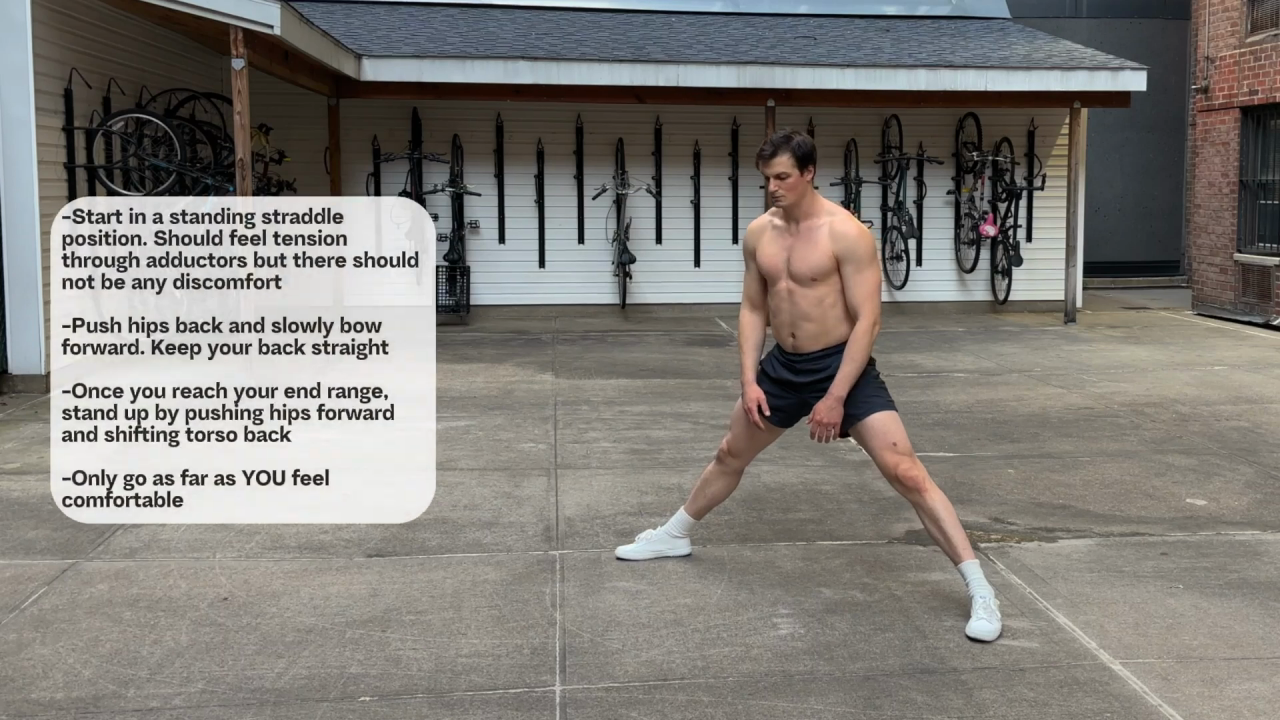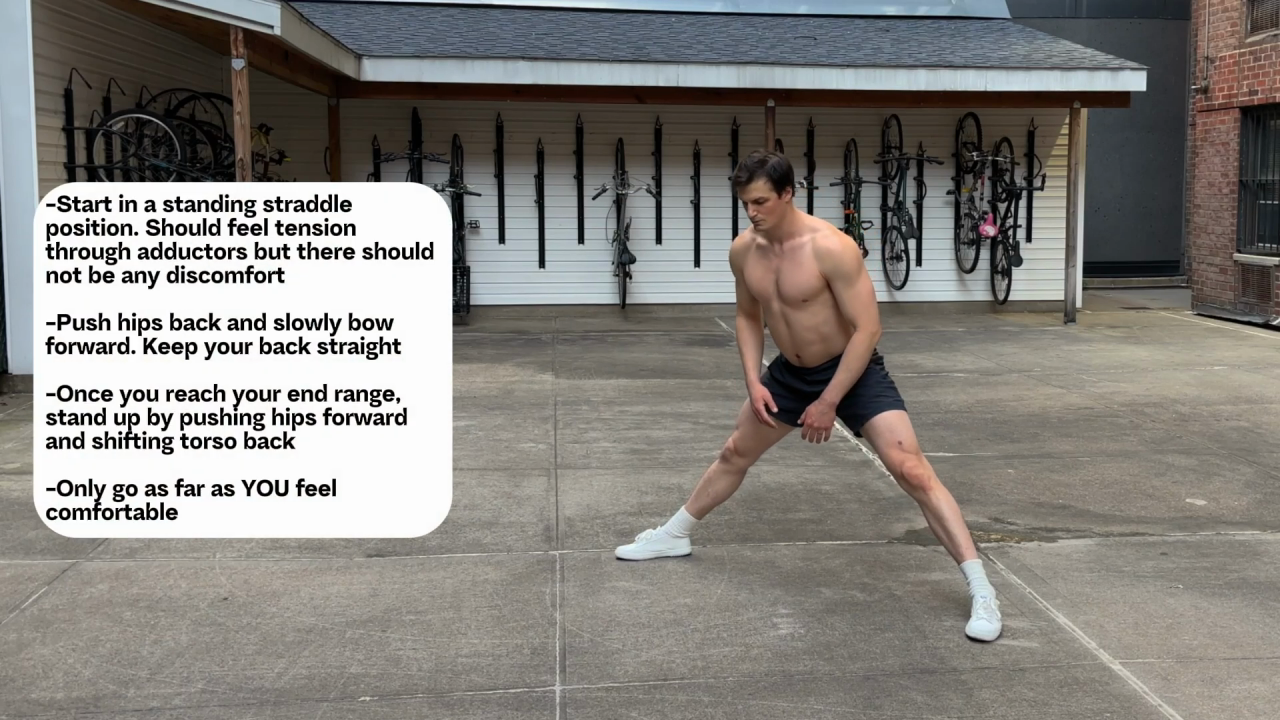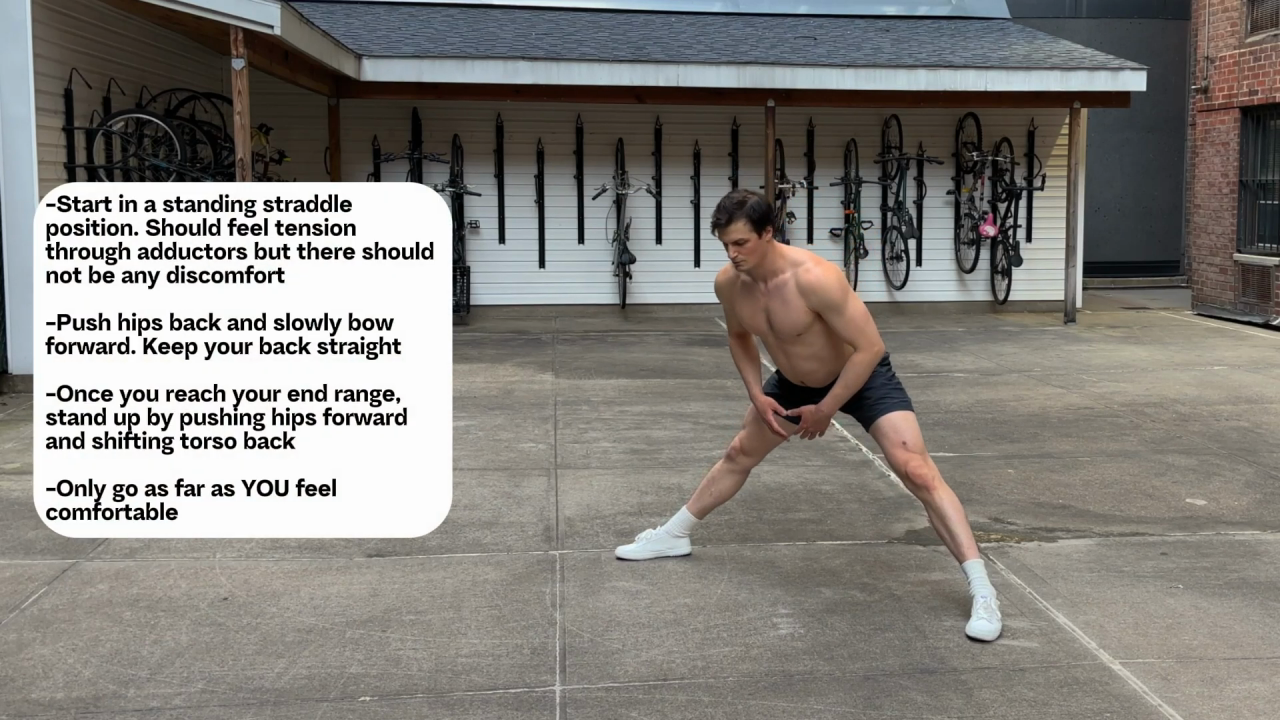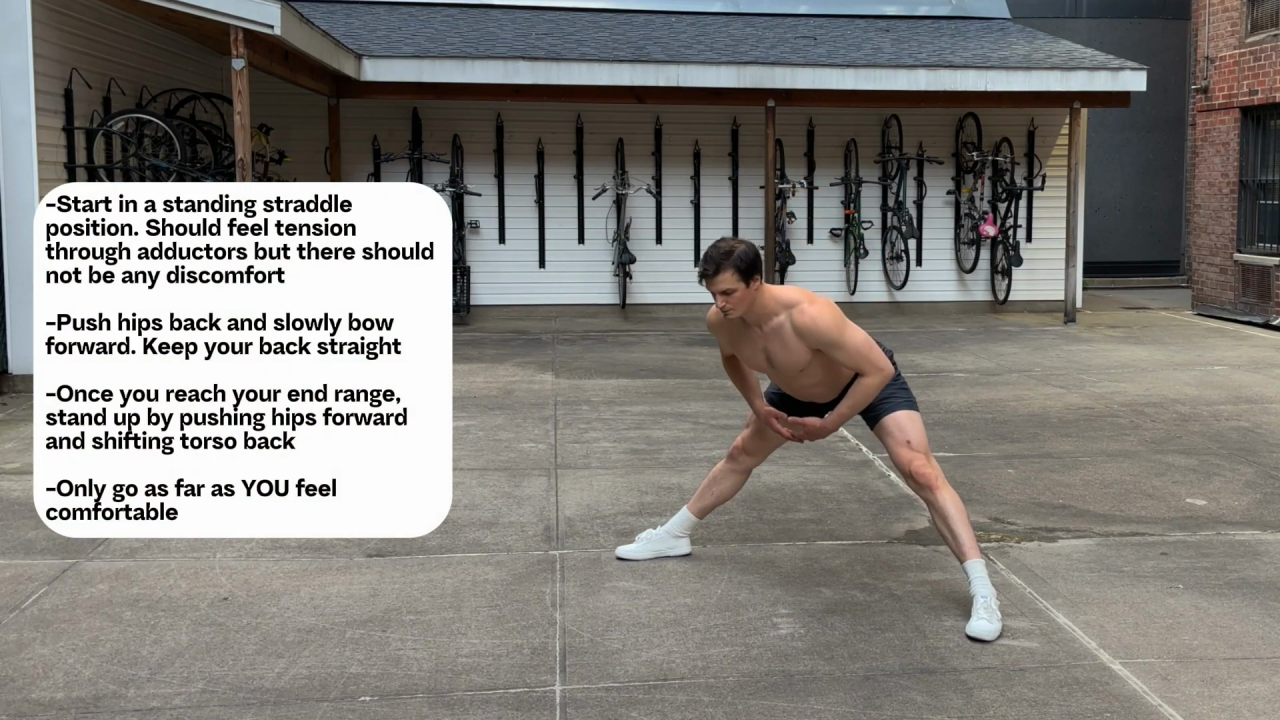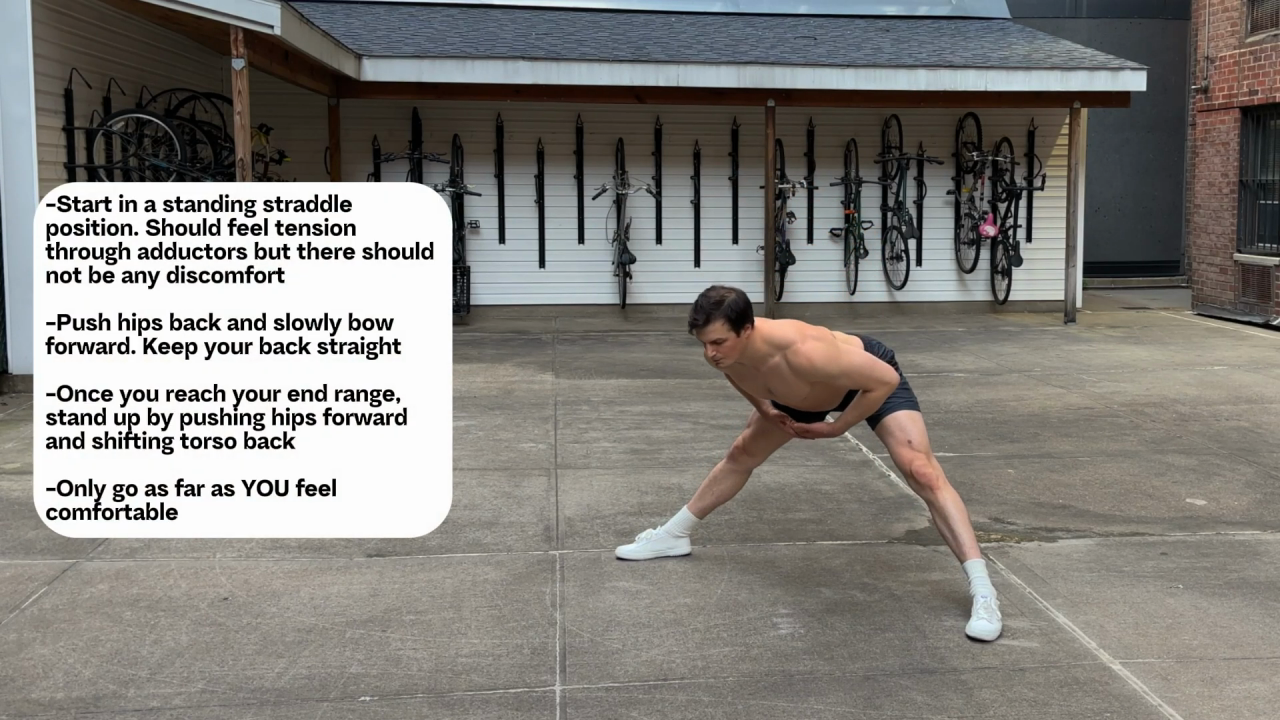
dt=1s
person 1, frame 1
left shoulder: (846, 233)
right shoulder: (759, 232)
left elbow: (867, 320)
right elbow: (753, 308)
left wrist: (836, 397)
right wrist: (749, 380)
left hip: (843, 365)
right hip: (782, 366)
left knee: (905, 472)
right knee: (730, 455)
left ankle: (979, 589)
right ankle: (674, 535)
person 1, frame 2
left shoulder: (831, 247)
right shoulder: (743, 250)
left elbow: (868, 329)
right elbow: (748, 316)
left wrist: (829, 403)
right wrist: (753, 382)
left hip: (855, 371)
right hip: (789, 372)
left knee: (912, 471)
right knee: (734, 454)
left ankle: (981, 590)
right ankle: (674, 535)
person 1, frame 3
left shoulder: (815, 277)
right shoulder: (728, 282)
left elbow: (869, 348)
right elbow: (739, 336)
left wrist: (825, 410)
right wrist: (757, 396)
left hip: (865, 377)
right hip: (794, 382)
left knee: (917, 471)
right knee: (738, 455)
left ankle: (982, 591)
right ankle: (673, 535)
person 1, frame 4
left shoulder: (808, 316)
right shoulder: (720, 320)
left elbow: (880, 369)
right elbow: (731, 357)
left wrist: (829, 424)
right wrist: (759, 406)
left hip: (871, 380)
right hip: (799, 388)
left knee: (921, 471)
right knee: (740, 455)
left ankle: (982, 590)
right ankle: (673, 535)
person 1, frame 5
left shoulder: (802, 352)
right shoulder: (720, 351)
left elbow: (887, 379)
left wrist: (835, 428)
right wrist: (764, 408)
left hip: (873, 379)
right hip: (808, 389)
left knee: (922, 472)
right knee: (740, 456)
left ankle: (983, 592)
right ankle: (674, 536)
